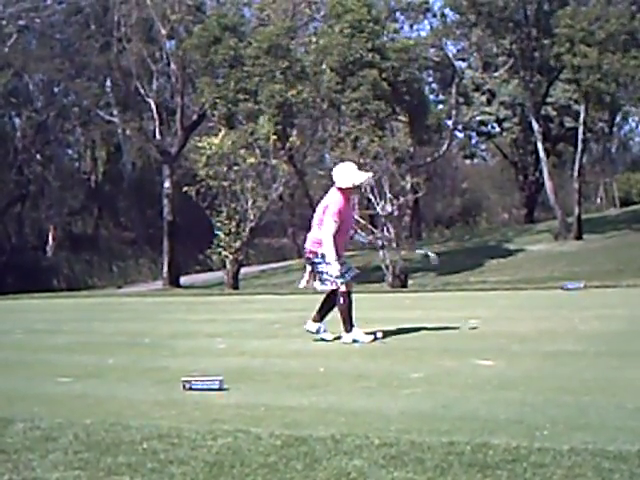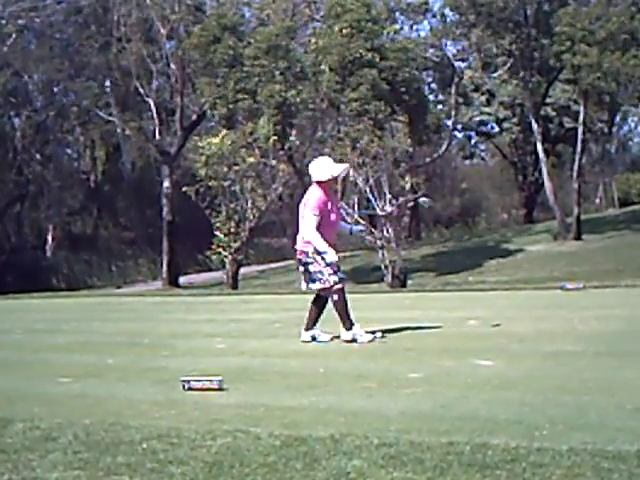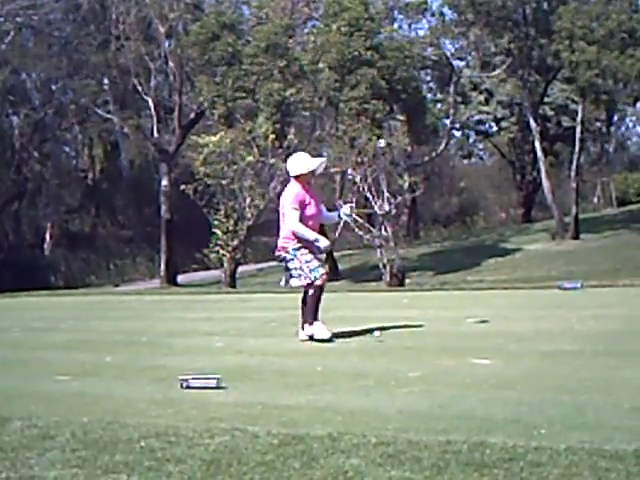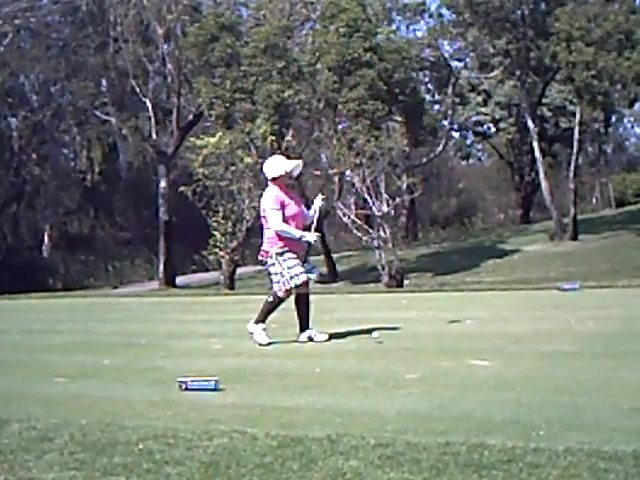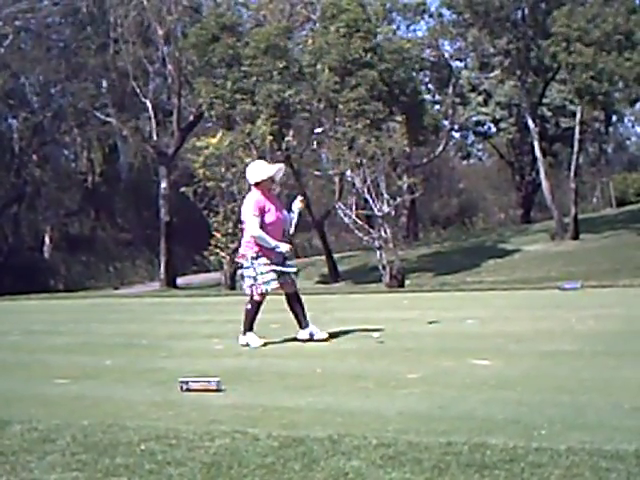
dt=0.2s
person 1, frame 1
left shoulder: (345, 197)
right shoulder: (336, 202)
right elbow: (326, 236)
left wrist: (354, 235)
right wrist: (333, 263)
left hip: (332, 252)
right hip: (321, 251)
left knee: (337, 289)
right knee: (343, 287)
left ankle: (315, 323)
right ankle: (349, 332)
person 1, frame 2
left shoulder: (330, 195)
right shoulder: (315, 197)
left elbow: (335, 223)
right elbow: (309, 229)
left wrist: (353, 228)
right wrist: (328, 250)
left hip: (322, 250)
right hip: (312, 251)
left knee: (325, 291)
right knee: (336, 285)
left ankle: (308, 331)
right ankle: (349, 330)
person 1, frame 3
left shoulder: (310, 191)
right shoulder: (293, 193)
left elbow: (324, 217)
right elbow: (292, 224)
left wrist: (340, 213)
right wrist: (317, 238)
left hip: (308, 247)
right hip: (294, 247)
left knee: (313, 285)
right knee: (318, 280)
left ankle: (307, 327)
right ankle: (310, 324)
person 1, frame 4
left shoulder: (290, 193)
right shoulder: (272, 196)
left elbow: (306, 219)
right elbow: (277, 226)
left wrist: (316, 207)
right wrist: (303, 235)
left hip: (294, 250)
right hip: (278, 251)
left knee: (303, 287)
right knee: (284, 291)
left ankle: (305, 331)
right ankle: (257, 325)
person 1, frame 5
left shoulder: (273, 198)
right shoulder: (253, 201)
left elbow: (288, 225)
right elbow: (253, 231)
left wrist: (296, 209)
right wrist: (277, 245)
left hip: (272, 255)
right hip: (256, 255)
left knee: (290, 287)
right knee: (258, 294)
left ankle: (305, 328)
right ankle: (246, 334)
